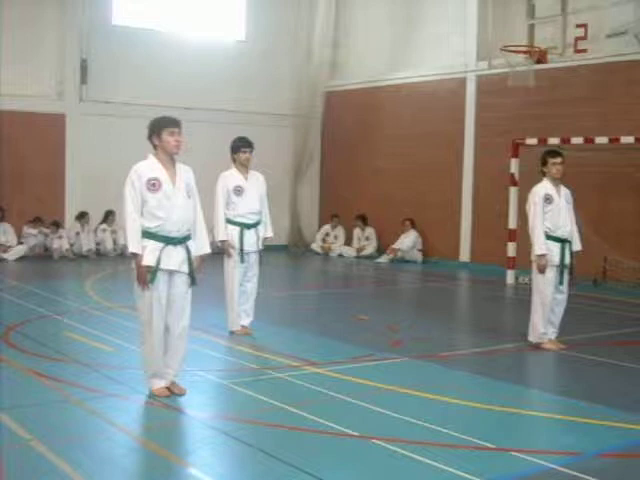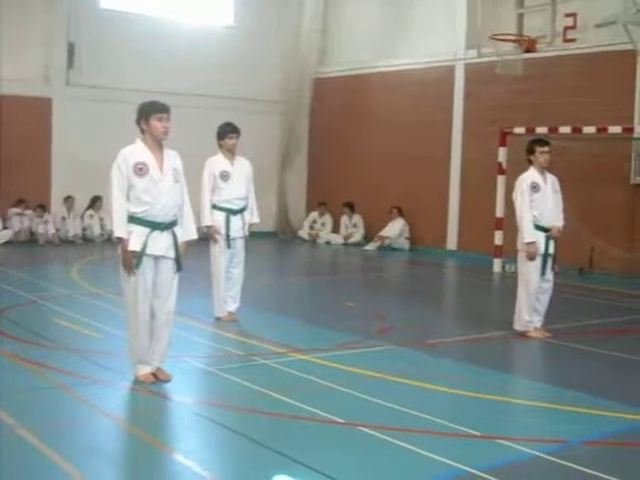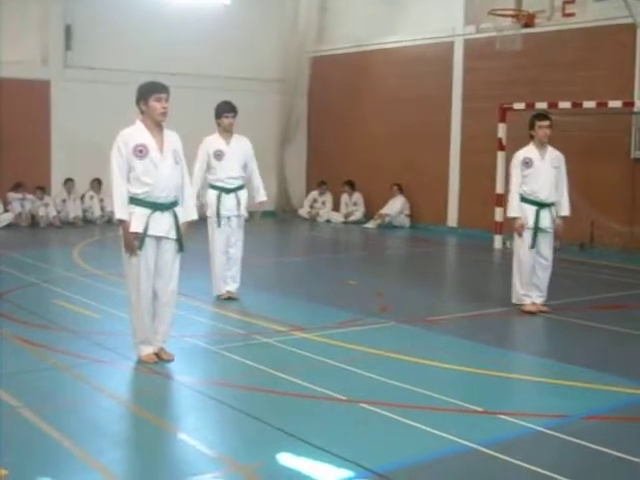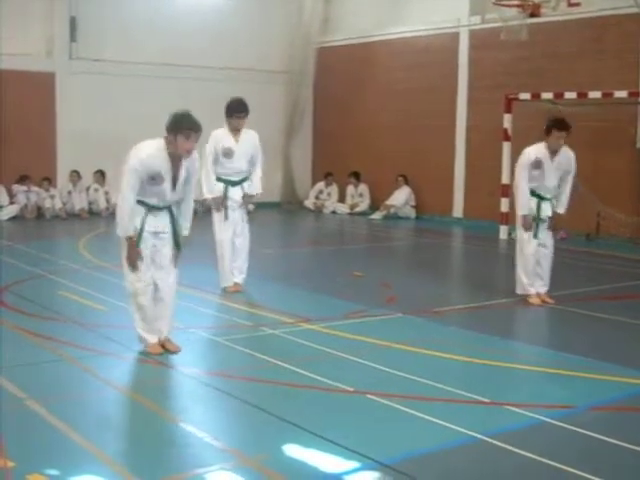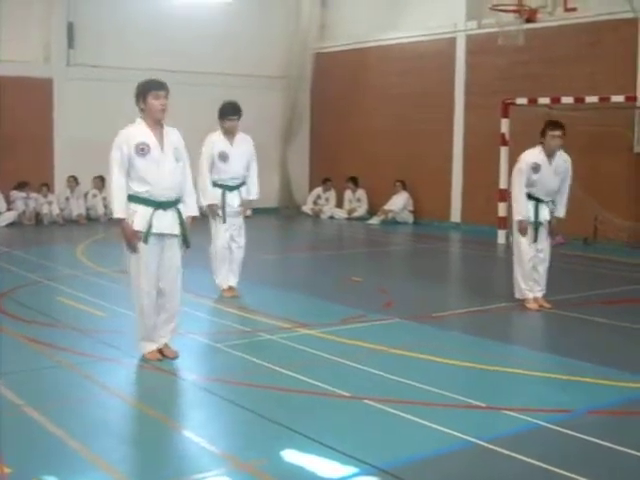
dt=1s
person 1, frame 1
left shoulder: (186, 173)
right shoulder: (141, 171)
left elbow: (195, 213)
right elbow: (132, 215)
left wrist: (198, 253)
right wrist: (139, 257)
left hip: (182, 253)
right hip: (154, 253)
left knee: (179, 319)
right knee: (154, 319)
left ankle: (170, 375)
right ankle: (156, 378)
person 1, frame 2
left shoulder: (174, 158)
right shoulder: (128, 156)
left elbow: (182, 199)
right elbow: (119, 200)
left wrist: (184, 239)
right wrist: (124, 242)
left hip: (168, 239)
right hip: (140, 238)
left knee: (165, 305)
right knee: (139, 305)
left ankle: (155, 361)
right ankle: (141, 364)
person 1, frame 3
left shoulder: (174, 139)
right shoulder: (127, 137)
left elbow: (183, 180)
right elbow: (119, 182)
left wrist: (185, 219)
right wrist: (125, 224)
left hip: (170, 219)
right hip: (141, 219)
left knee: (167, 286)
right knee: (142, 286)
left ankle: (159, 342)
right ankle: (145, 345)
person 1, frame 4
left shoulder: (191, 161)
right shoulder: (143, 155)
left elbow: (186, 200)
right elbow: (127, 199)
left wrist: (179, 238)
right wrist: (131, 240)
left hip: (166, 218)
right hip: (138, 217)
left knee: (167, 278)
right knee: (141, 280)
left ankle: (163, 332)
right ankle: (150, 336)
person 1, frame 5
left shoulder: (174, 135)
right shoulder: (128, 136)
left elbow: (185, 176)
right elbow: (118, 179)
left wrist: (189, 215)
right wrist: (124, 221)
left hip: (172, 218)
right hip: (143, 218)
left knee: (171, 285)
right knee: (146, 286)
left ankle: (164, 340)
right ankle: (149, 343)
person 2, frame 1
left shoulder: (259, 178)
right shoulder: (225, 178)
left elbow: (264, 207)
right elbow: (219, 209)
left wrist: (266, 233)
right wrist: (223, 238)
left hip: (253, 234)
right hip: (235, 234)
left knee: (251, 280)
right knee: (235, 280)
left ankle: (246, 321)
right ankle: (235, 324)
person 2, frame 2
left shoulder: (245, 164)
right shoulder: (212, 163)
left elbow: (250, 193)
right elbow: (205, 194)
left wrist: (251, 220)
right wrist: (208, 224)
left hip: (239, 220)
right hip: (220, 219)
left knee: (237, 266)
right knee: (220, 266)
left ankle: (232, 307)
right ankle: (221, 310)
person 2, frame 3
left shoulder: (244, 143)
right shoulder: (208, 143)
left elbow: (252, 171)
right elbow: (199, 172)
left wrist: (260, 197)
left hip: (237, 198)
right hip: (216, 198)
left knee: (235, 246)
right knee: (218, 246)
left ankle: (231, 287)
right ankle: (221, 288)
person 2, frame 4
left shoulder: (252, 137)
right shoulder: (217, 136)
left elbow: (257, 165)
right elbow: (208, 166)
left wrist: (252, 192)
right wrist: (213, 195)
left hip: (242, 191)
right hip: (221, 192)
left knee: (242, 237)
right knee: (224, 237)
left ankle: (238, 279)
right ankle: (228, 280)
person 2, frame 5
left shoulder: (247, 141)
right shoulder: (212, 141)
left elbow: (252, 170)
right elbow: (204, 173)
left wrist: (249, 198)
right wrist: (209, 202)
left hip: (239, 196)
right hip: (219, 196)
left knee: (238, 242)
right knee: (220, 242)
left ankle: (232, 283)
right ankle: (224, 284)
person 3, frame 1
left shoulder: (566, 193)
right shoulder: (539, 191)
left elbow: (571, 222)
right elbow: (536, 224)
left wrist: (575, 249)
right wrist: (540, 253)
left hip: (563, 249)
right hip: (547, 249)
left knee: (560, 294)
right knee: (544, 294)
left ankle: (550, 335)
right ankle: (540, 336)
person 3, frame 2
left shoulder: (553, 181)
right shoulder: (525, 180)
left elbow: (558, 208)
right elbow: (523, 212)
left wrist: (558, 226)
right wrist: (530, 241)
left hip: (549, 239)
right hip: (532, 237)
left knee: (546, 283)
right knee: (530, 282)
left ankle: (536, 323)
right ankle: (526, 324)
person 3, frame 3
left shoulder: (558, 157)
right shoulder: (521, 156)
left elbow: (562, 187)
right elbow: (514, 187)
left wrist: (561, 215)
right wrist: (516, 216)
left hip: (547, 213)
right hip: (527, 212)
left knee: (545, 259)
right knee: (525, 257)
left ankle: (537, 298)
right ankle: (524, 299)
person 3, frame 4
left shoulder: (569, 157)
right shoulder: (530, 153)
left elbow: (565, 186)
right elbow: (520, 183)
left wrist: (558, 211)
right wrist: (524, 213)
left hip: (547, 205)
right hip: (528, 203)
left knee: (546, 248)
right knee: (528, 247)
left ankle: (541, 289)
right ankle: (529, 289)
person 3, frame 5
left shoulder: (565, 160)
right shoulder: (528, 158)
left elbow: (563, 190)
right elbow: (517, 188)
left wrist: (557, 216)
right wrist: (521, 218)
left hip: (545, 209)
right hip: (527, 207)
left knee: (543, 254)
right knee: (526, 253)
left ankle: (538, 294)
right ankle: (527, 295)
